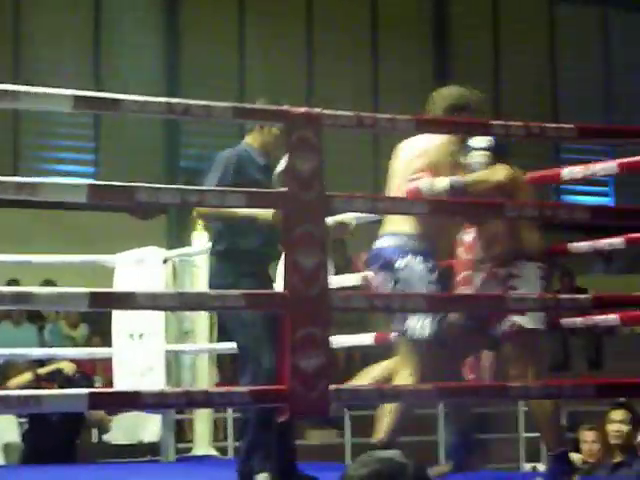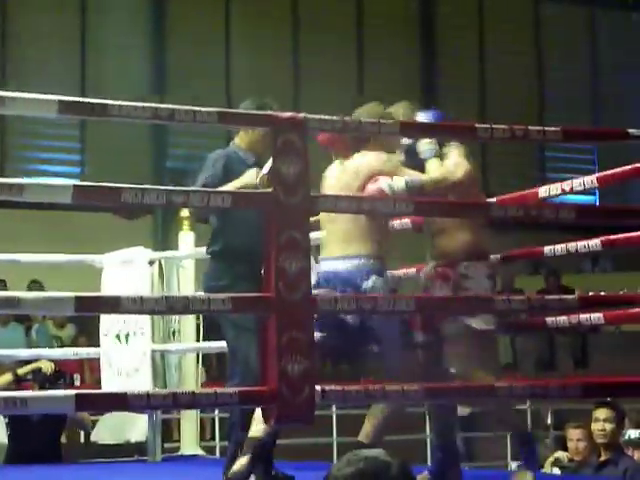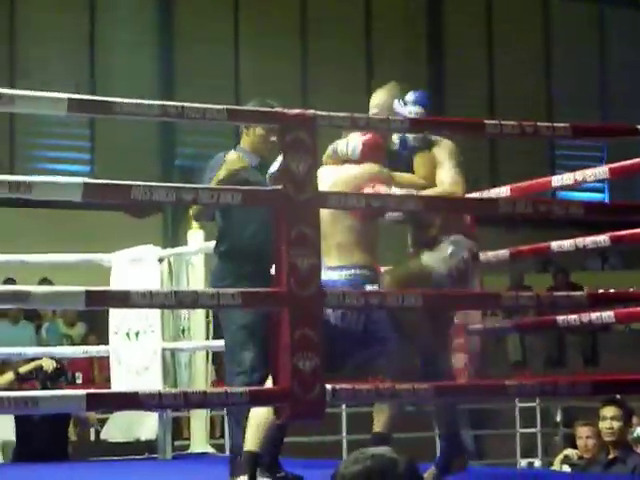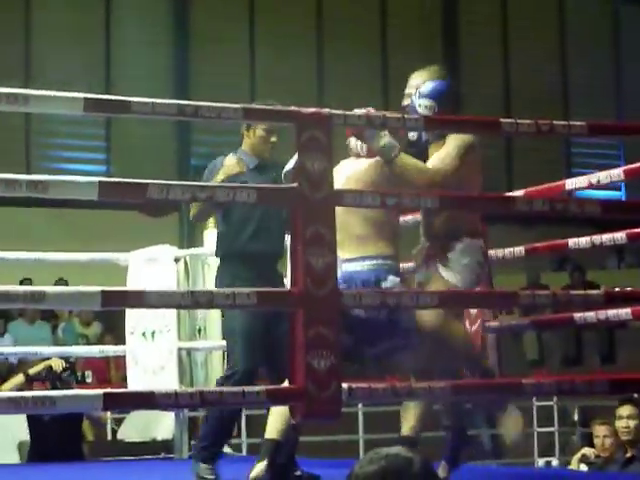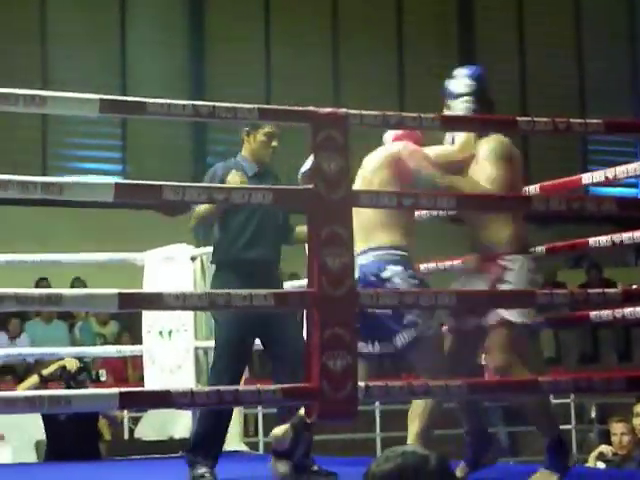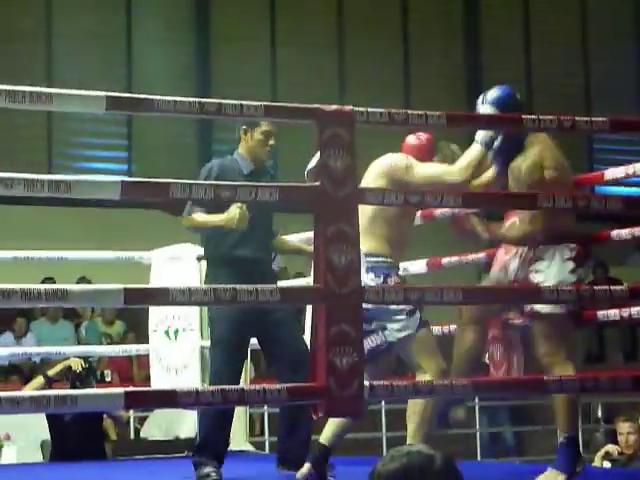
dt=0.2s
person 1, frame 1
left shoulder: (504, 175)
right shoulder: (471, 196)
left elbow: (497, 181)
left hip: (518, 275)
right hip: (487, 275)
left knee: (523, 375)
left ankle: (559, 462)
person 1, frame 2
left shoulder: (452, 154)
right shoulder: (419, 171)
left elbow: (460, 175)
left hip: (466, 272)
right hip: (439, 275)
left knee: (474, 370)
right knee: (431, 370)
left ankle: (525, 445)
person 1, frame 3
left shoulder: (440, 149)
right shoulder: (396, 156)
left elbow: (453, 192)
left wrist: (408, 173)
left hip: (452, 247)
right hip: (424, 255)
left knee: (392, 284)
right knee: (432, 358)
right ankle: (452, 448)
person 1, frame 4
left shoulder: (460, 142)
right shoulder: (422, 141)
left elbow: (431, 177)
left wrist: (387, 148)
left hip: (461, 247)
right hip: (435, 247)
left knee: (431, 319)
right knee: (435, 345)
left ankle: (496, 386)
right ankle: (456, 437)
person 1, frame 5
left shoulder: (492, 146)
right shoulder: (475, 147)
left elbow: (490, 192)
left wrist: (438, 177)
left hip: (509, 265)
right hip: (484, 264)
left knee: (505, 363)
right knee: (456, 354)
right ankle: (477, 444)
person 1, frame 6
left shoulder: (530, 162)
right shoulder: (521, 145)
left elbow: (529, 228)
right elbow: (480, 185)
left wrist: (483, 227)
left hip: (552, 254)
right hip: (526, 252)
left knee: (552, 354)
right knee: (474, 313)
person 2, frame 1
left shoulder: (266, 171)
right shoulder: (232, 160)
right elbow: (203, 209)
right wrist: (253, 213)
left hip: (257, 276)
right hip: (234, 276)
left knee: (281, 365)
right knee: (262, 366)
person 2, frame 2
left shoulder: (257, 170)
right shoulder: (223, 161)
right elbow: (195, 211)
right wrist: (239, 186)
left hip: (249, 277)
right hip: (229, 277)
left knee: (266, 367)
right knee: (249, 370)
person 2, frame 3
left shoulder: (271, 173)
right shoulder: (225, 162)
left elbow: (279, 226)
right elbow: (199, 213)
right wrist: (224, 175)
left hip: (263, 277)
right hip: (235, 277)
right knee: (247, 366)
person 2, frame 4
left shoulder: (277, 173)
right shoulder: (225, 165)
left elbow: (290, 223)
right elbow: (197, 215)
right wrist: (221, 179)
left hip: (272, 277)
right hip: (239, 276)
left knee: (288, 369)
right knee: (242, 367)
person 2, frame 5
left shoulder: (275, 180)
right shoulder: (222, 171)
right elbow: (196, 219)
left hip: (270, 283)
right hip: (234, 282)
left knee: (294, 369)
right knee: (226, 374)
person 2, frame 6
left shoulder: (269, 178)
right shoulder: (218, 169)
right elbow: (190, 219)
left wrist: (309, 249)
right wrist: (223, 219)
left hip: (264, 279)
right hip: (227, 279)
left knee: (295, 362)
right knee: (224, 374)
person 3, frame 1
left shoulder: (410, 145)
right shoulder: (446, 145)
right elbow: (452, 211)
left hip: (388, 249)
right hip: (412, 252)
left knee: (409, 358)
right knee: (417, 363)
right ankle: (378, 451)
person 3, frame 2
left shoulder: (333, 169)
right shoulder: (377, 163)
right elbow: (452, 179)
left hip: (325, 276)
right hip: (363, 276)
right knee: (399, 371)
right ankle: (362, 453)
person 3, frame 3
left shoulder: (321, 174)
right shoulder: (371, 174)
right elbow: (426, 188)
right hip: (355, 285)
right knee: (393, 368)
right ankle: (379, 447)
person 3, frame 4
left shoulder: (339, 170)
right shoulder: (382, 165)
right elbow: (436, 175)
left hip: (340, 278)
right hip: (381, 278)
right knee: (421, 364)
person 3, frame 5
left shoulder: (374, 164)
right shoulder: (390, 157)
right elbow: (459, 155)
left hip: (358, 271)
right hip: (390, 269)
left knee: (359, 377)
right knee: (430, 369)
left ankle: (295, 429)
person 3, frame 6
left shoulder: (398, 176)
right shoulder: (394, 165)
right elbow: (460, 176)
left hip: (367, 279)
right hip: (373, 276)
left knee: (367, 381)
right knee: (431, 368)
